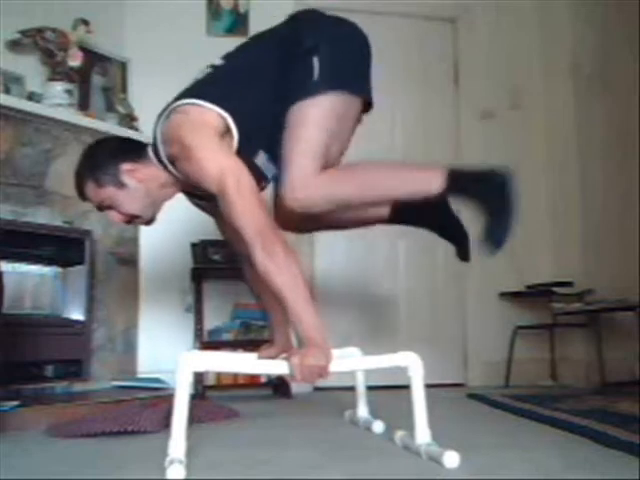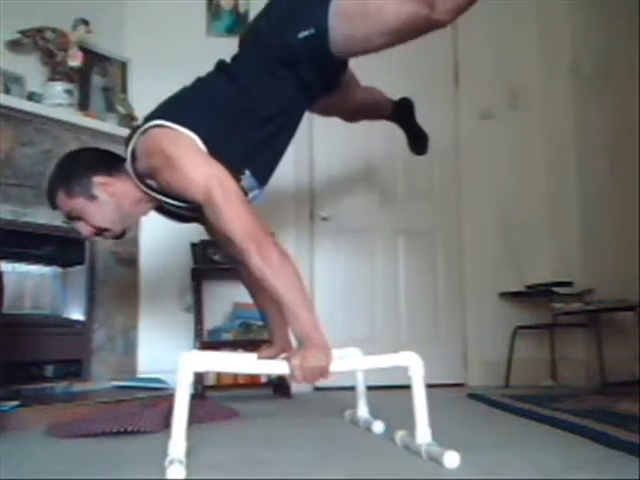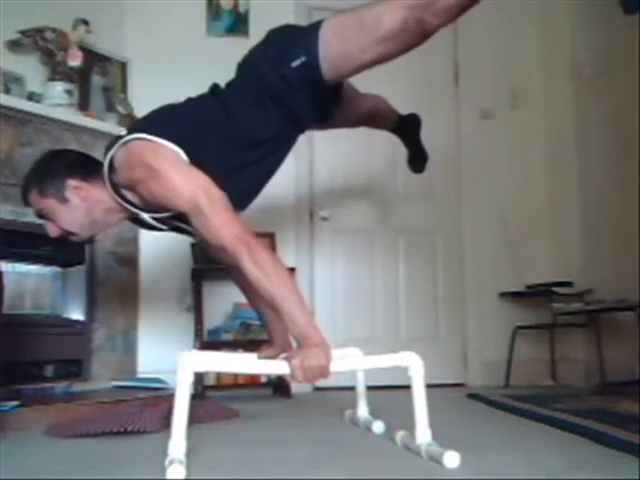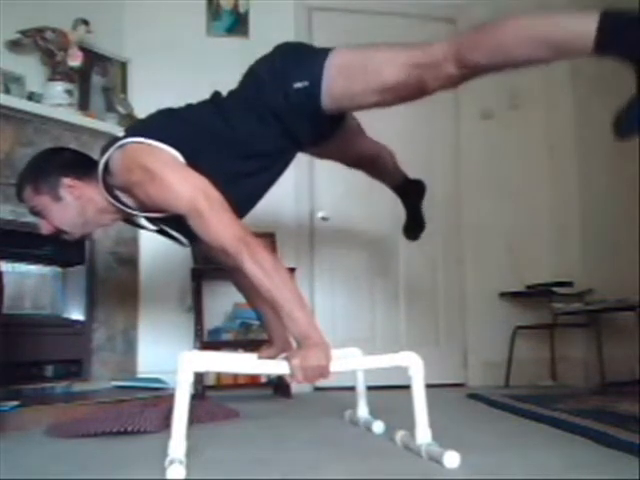
dt=1s
person 1, frame 1
left shoulder: (188, 143)
right shoulder: (192, 179)
left elbow: (265, 245)
right elbow: (250, 252)
left wrist: (315, 341)
right wrist: (282, 339)
right hip: (299, 69)
left knee: (300, 194)
right knee: (295, 210)
left ankle: (463, 182)
right ankle: (418, 209)
person 1, frame 2
left shoulder: (163, 156)
right shoulder: (169, 195)
left elbow: (256, 245)
right elbow: (243, 254)
left wrist: (315, 342)
right wrist: (281, 338)
right hip: (284, 60)
right knee: (354, 105)
right ankle: (399, 113)
person 1, frame 3
left shoulder: (144, 169)
right shoulder: (145, 206)
left elbow: (244, 249)
right elbow: (230, 256)
left wrist: (312, 341)
right wrist: (279, 338)
left hip: (287, 68)
right hip: (281, 92)
right knee: (359, 111)
right ankle: (401, 125)
person 1, frame 4
left shoulder: (134, 169)
right shoulder: (134, 205)
left elbow: (240, 247)
right elbow: (232, 259)
left wrist: (311, 340)
right wrist: (278, 337)
left hip: (288, 84)
right hip: (285, 114)
left knee: (441, 64)
right knee: (357, 152)
right ankle: (405, 190)
